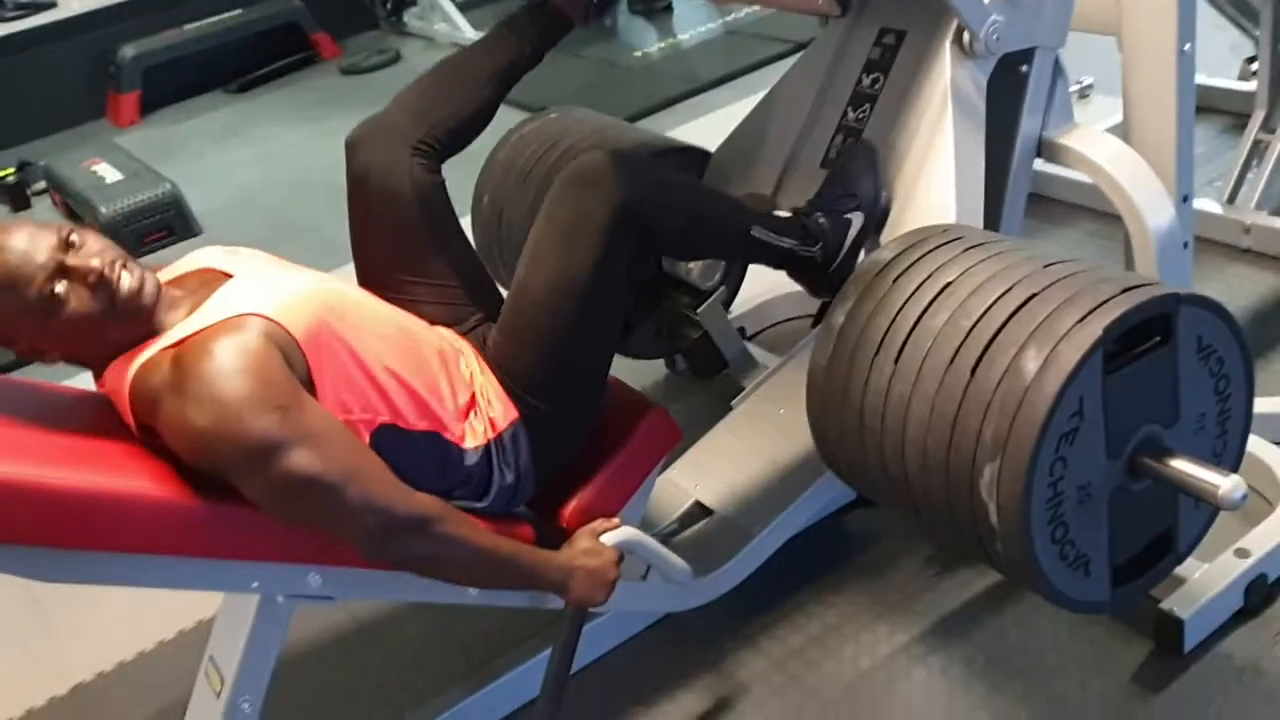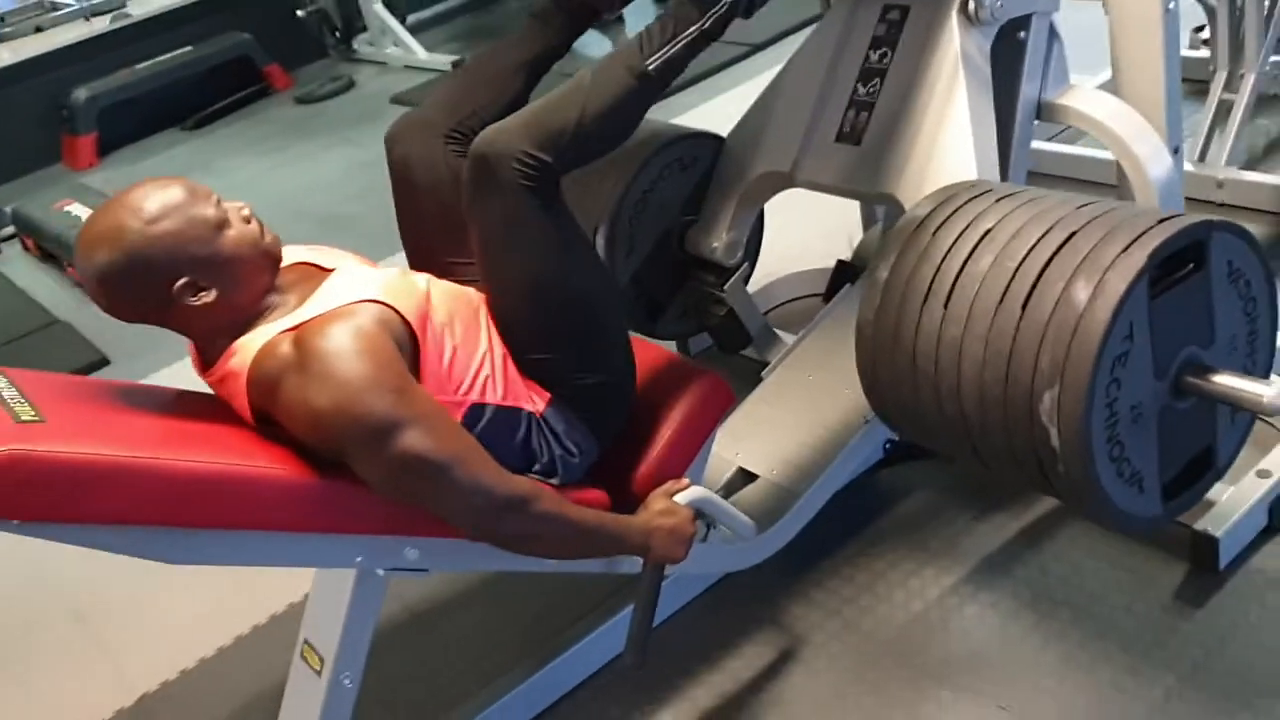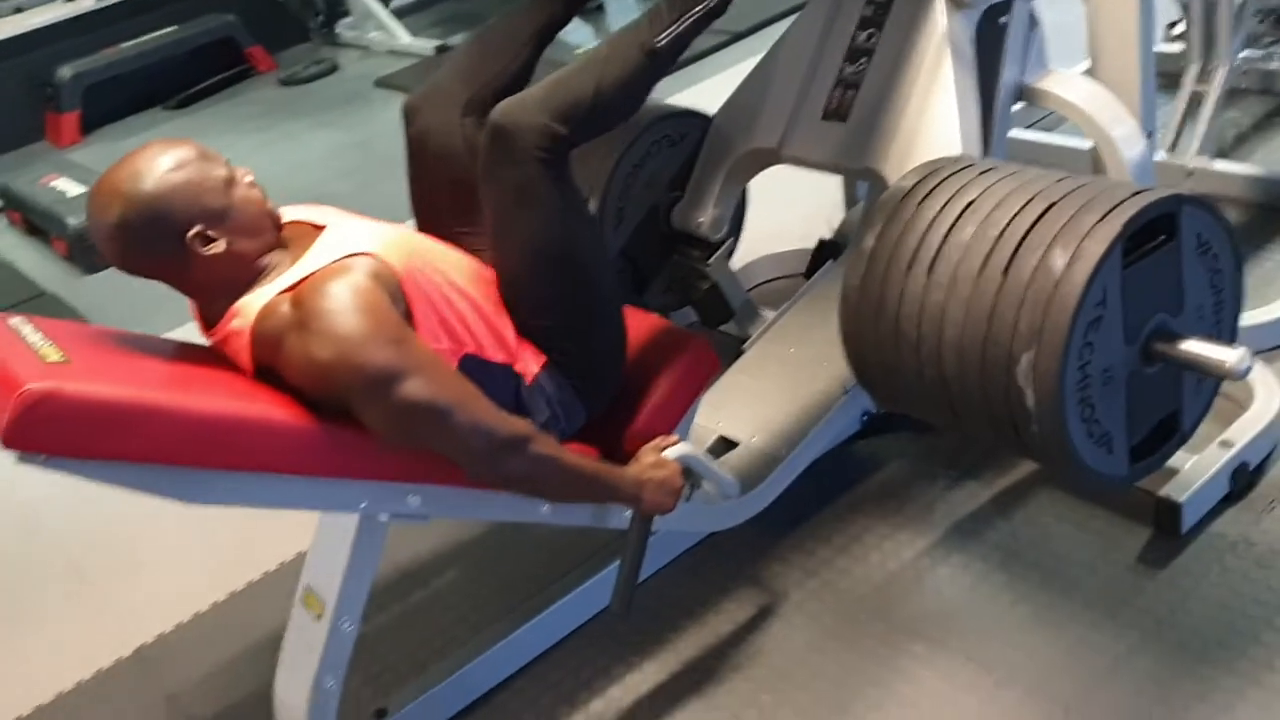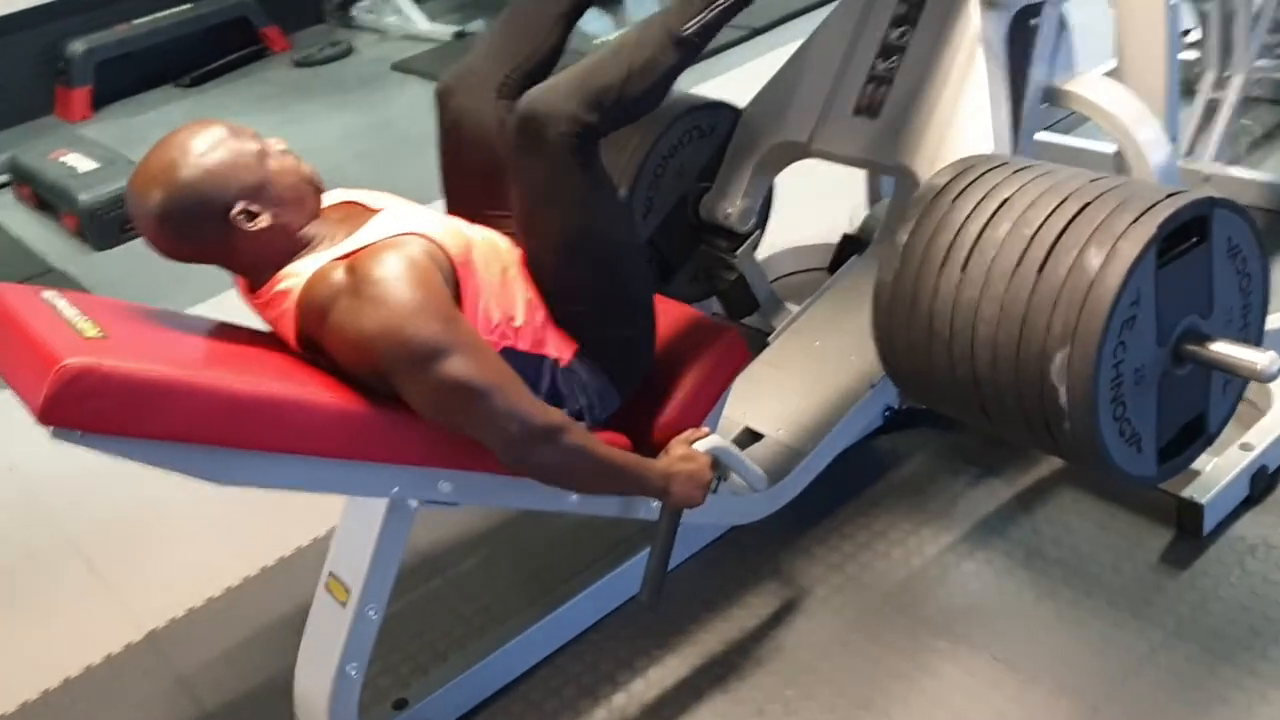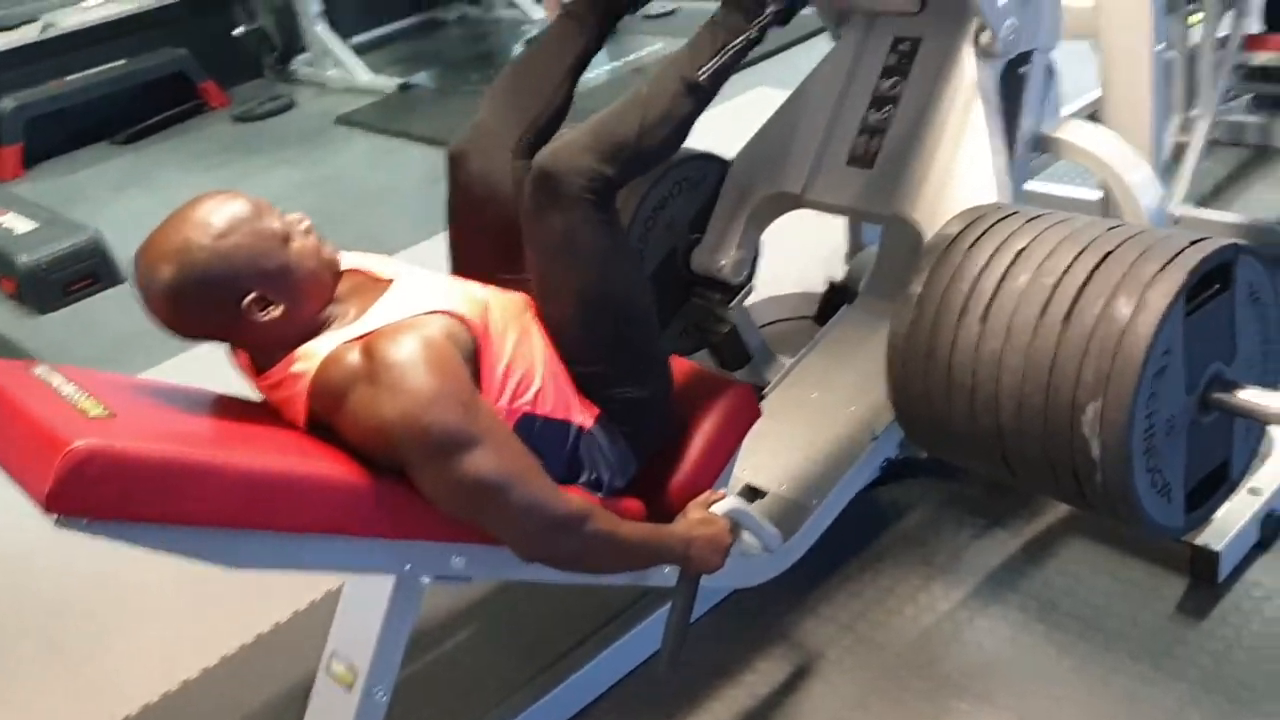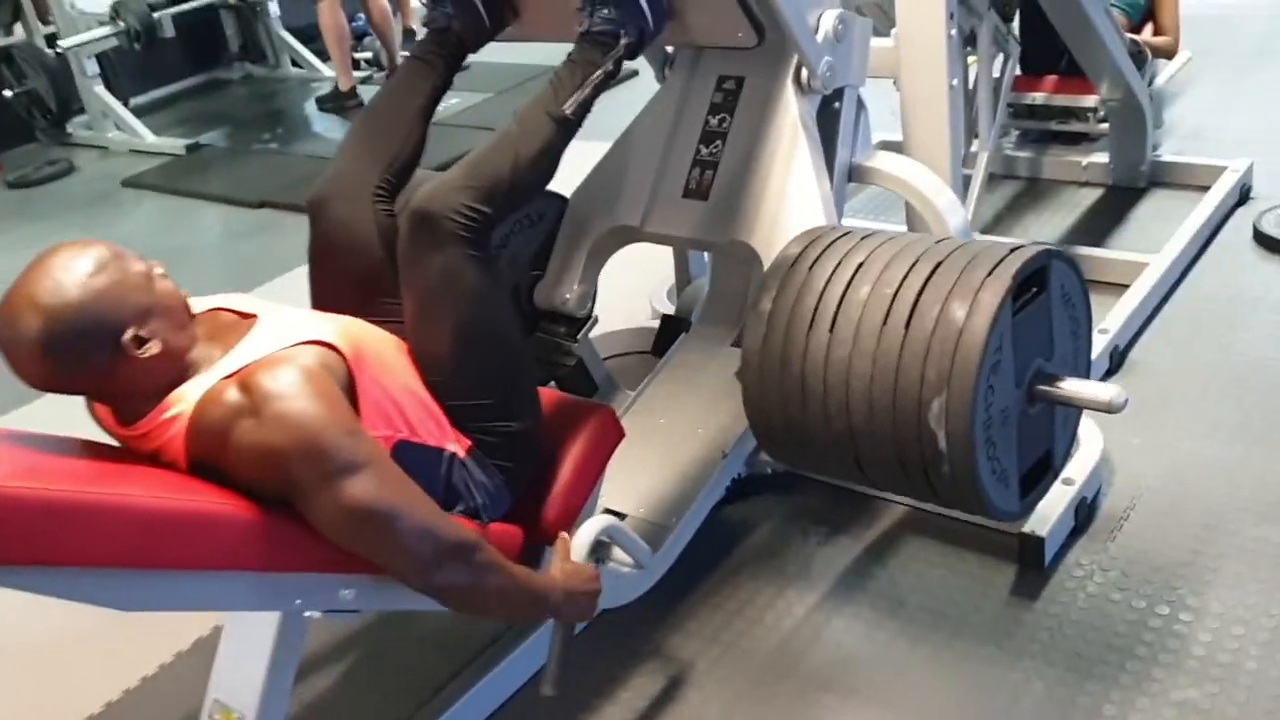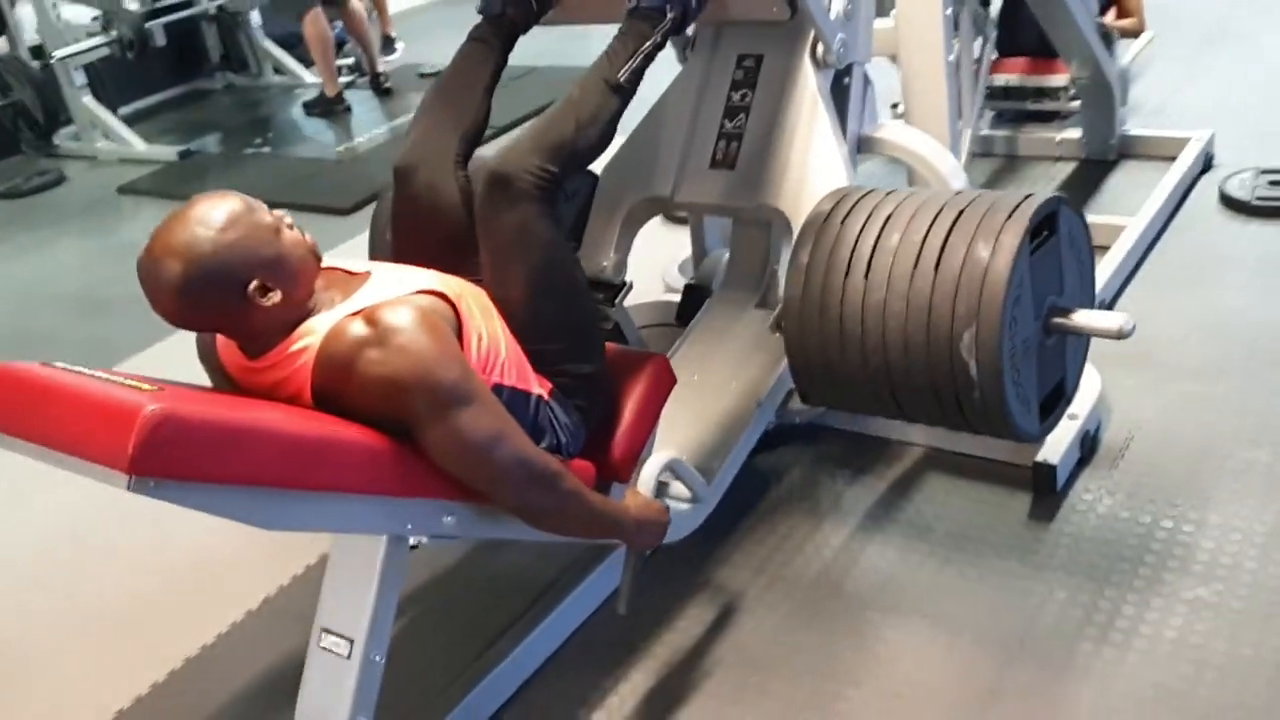
dt=0.7s
person 1, frame 1
left shoulder: (155, 299)
right shoulder: (212, 389)
right elbow: (390, 527)
right wrist: (560, 572)
left hip: (441, 345)
right hip: (498, 431)
left knee: (386, 147)
right knee: (602, 183)
right ankle: (813, 246)
person 1, frame 2
left shoulder: (240, 316)
right shoulder: (330, 367)
right elbow: (493, 511)
right wrist: (643, 535)
left hip: (483, 330)
right hip: (561, 410)
left knee: (421, 136)
right knee: (506, 156)
person 1, frame 3
left shoulder: (232, 285)
right shoulder: (330, 320)
right elbow: (494, 450)
right wrist: (630, 484)
right hip: (550, 376)
left knee: (439, 109)
right knee: (522, 129)
person 1, frame 4
left shoulder: (277, 257)
right shoulder: (380, 292)
right elbow: (528, 441)
right wrist: (660, 477)
right hip: (584, 366)
left knee: (474, 92)
right knee: (550, 117)
person 1, frame 5
left shoulder: (271, 338)
right shoulder: (397, 375)
right elbow: (548, 530)
right wrist: (682, 542)
right hip: (601, 430)
left knee: (486, 153)
right knee: (567, 171)
person 1, frame 6
left shoulder: (112, 388)
right shoulder: (272, 404)
right elbow: (437, 563)
right wrist: (553, 594)
right hip: (472, 456)
left knee: (345, 198)
right knee: (442, 214)
person 1, frame 7
left shoulder: (221, 343)
right shoulder: (387, 343)
right elbow: (528, 489)
right wrist: (625, 521)
left hip: (445, 403)
right hip: (550, 403)
left knee: (425, 167)
right knee: (514, 177)
